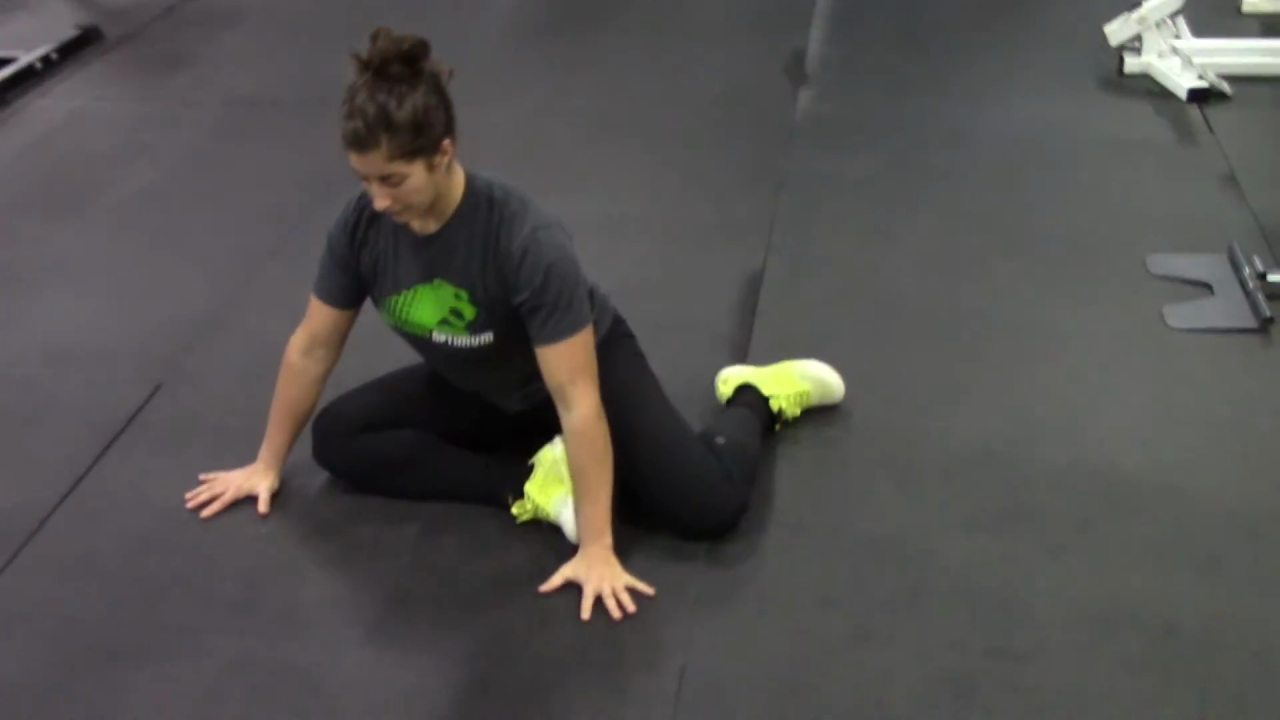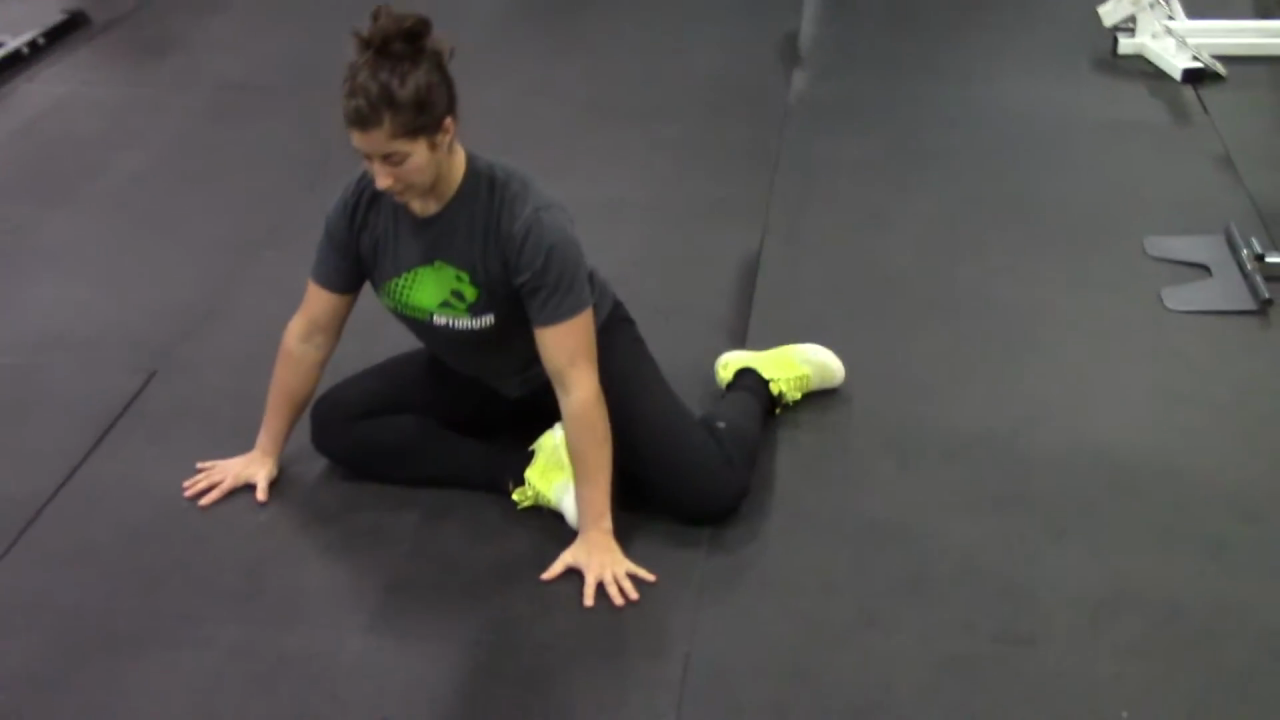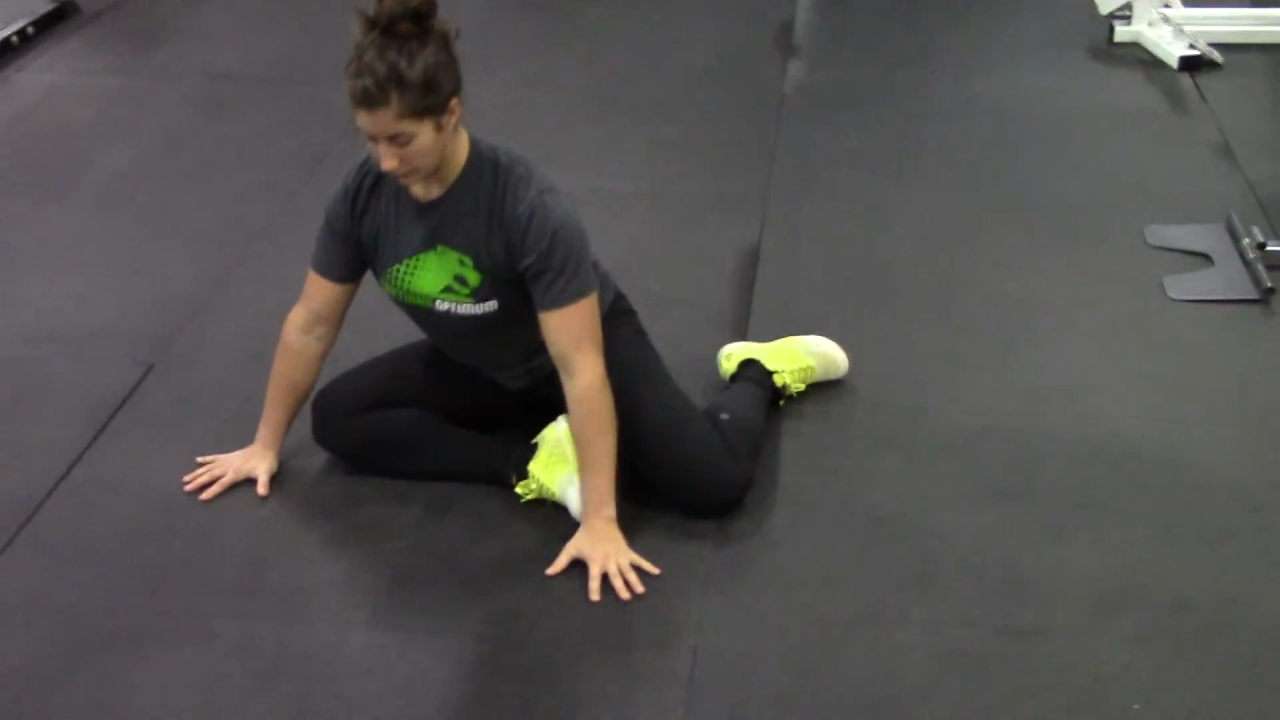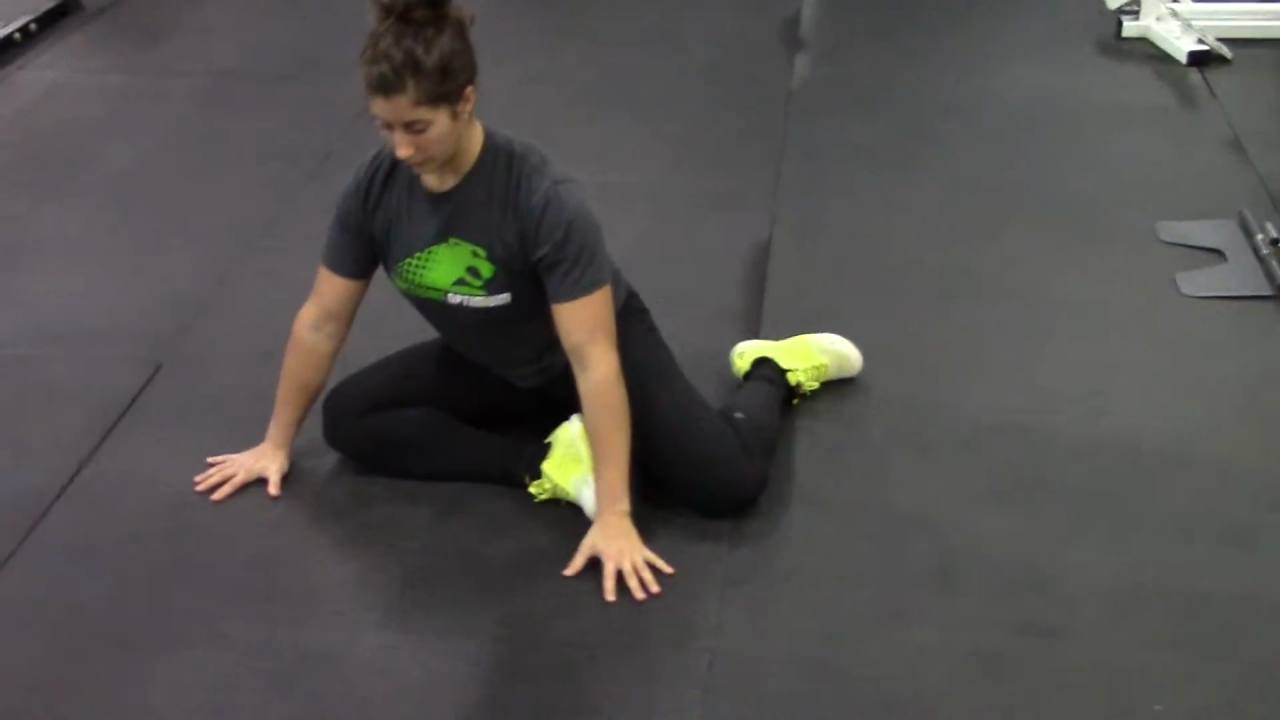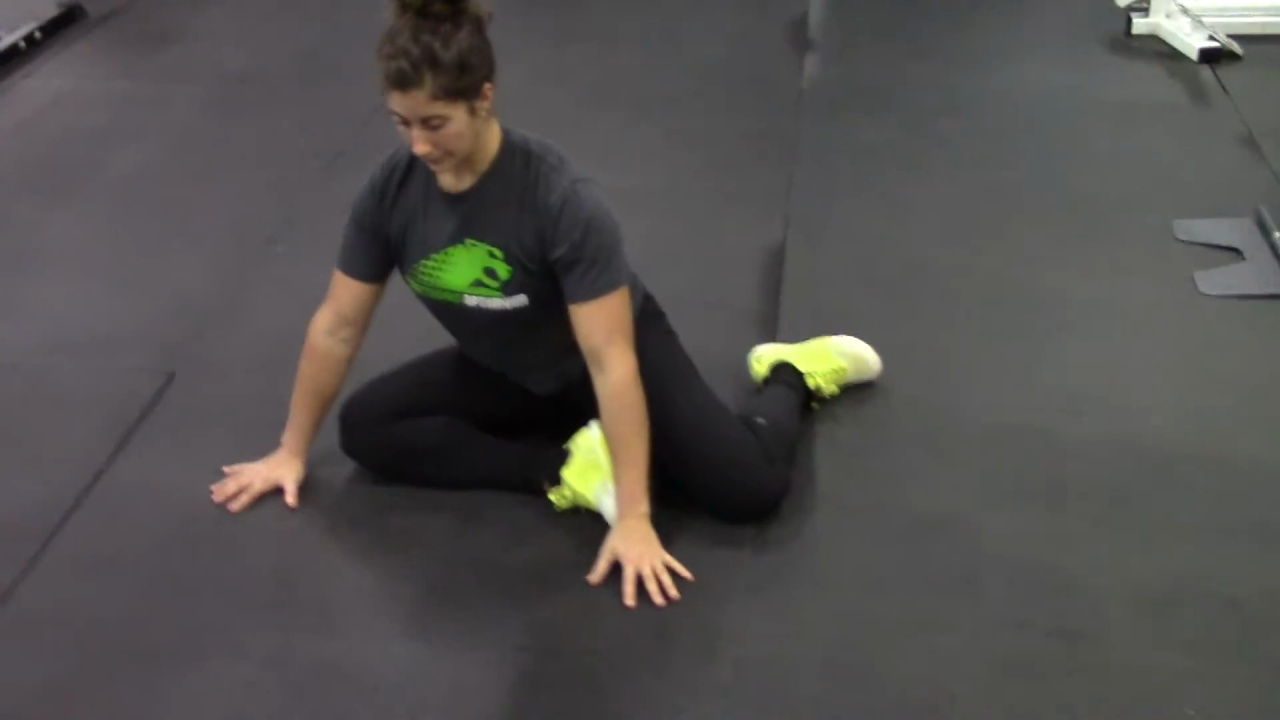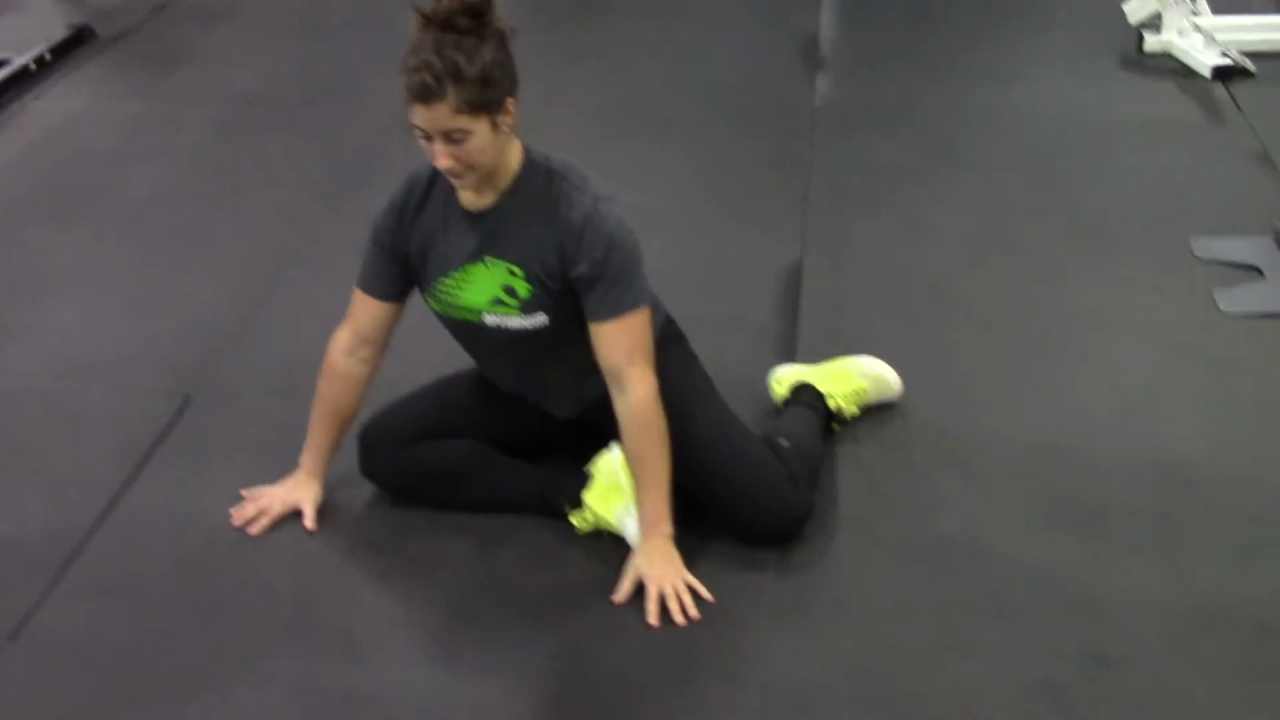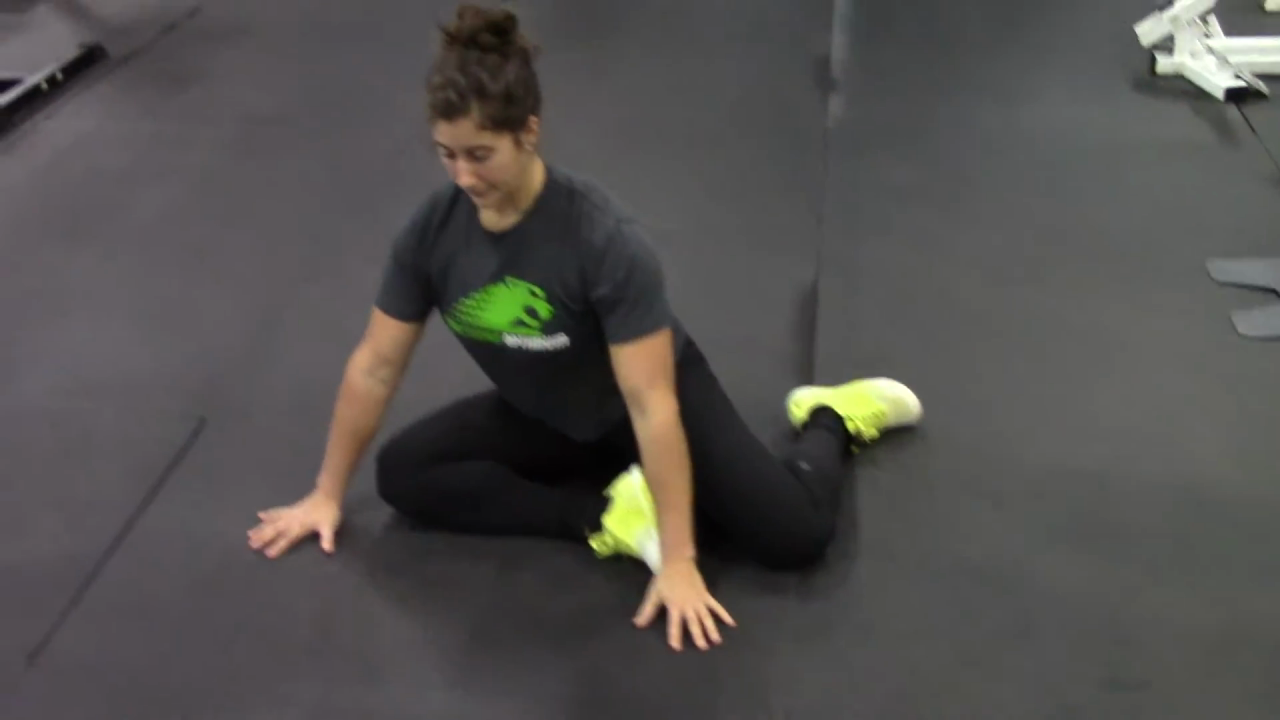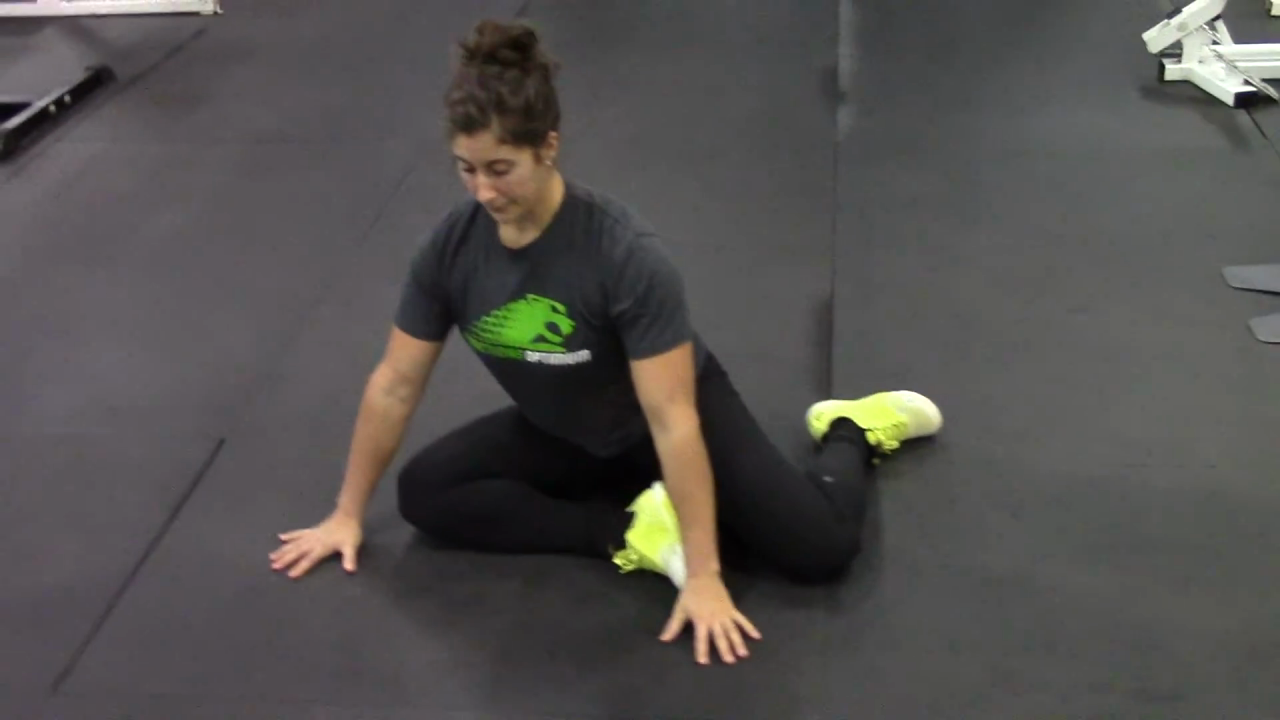
dt=0.1s
person 1, frame 1
left shoulder: (527, 241)
right shoulder: (362, 224)
left elbow: (576, 402)
right elbow: (311, 348)
left wrist: (597, 548)
right wrist: (268, 462)
left hip: (585, 365)
right hip: (474, 391)
left knee: (708, 506)
right knee: (336, 437)
left ankle: (755, 397)
right ankle: (530, 481)
person 1, frame 2
left shoulder: (528, 222)
right shoulder: (361, 207)
left elbow: (575, 386)
right elbow: (310, 334)
left wrist: (597, 533)
right wrist: (265, 450)
left hip: (585, 350)
right hip: (474, 376)
left knee: (708, 492)
right knee: (336, 425)
left ankle: (754, 382)
right ankle: (531, 467)
person 1, frame 3
left shoulder: (530, 207)
right shoulder: (363, 193)
left elbow: (580, 370)
right elbow: (311, 324)
left wrist: (600, 522)
right wrist: (266, 443)
left hip: (580, 345)
right hip: (475, 367)
left knee: (713, 483)
right knee: (336, 418)
left ankle: (759, 374)
right ankle: (532, 459)
person 1, frame 4
left shoulder: (544, 198)
right shoulder: (375, 187)
left elbow: (594, 363)
right elbow: (322, 322)
left wrist: (614, 517)
right wrist: (276, 443)
left hip: (591, 343)
right hip: (487, 366)
left knee: (727, 483)
right knee: (347, 419)
left ankle: (771, 372)
right ankle: (545, 458)
person 1, frame 5
left shoulder: (562, 199)
right shoulder: (391, 189)
left elbow: (610, 363)
right elbow: (336, 327)
left wrist: (634, 520)
right wrist: (291, 450)
left hip: (609, 350)
right hip: (502, 373)
left knee: (748, 489)
right knee: (363, 428)
left ankle: (791, 376)
right ankle: (564, 468)
person 1, frame 6
left shoulder: (583, 217)
right shoulder: (411, 208)
left elbow: (631, 383)
right elbow: (355, 346)
left wrist: (656, 540)
right wrist: (309, 473)
left hip: (635, 367)
right hip: (523, 394)
left knee: (771, 510)
right knee: (383, 451)
left ankle: (812, 396)
right ankle: (586, 490)
person 1, frame 7
left shoulder: (605, 239)
right shoulder: (432, 229)
left elbow: (651, 406)
right elbow: (374, 366)
left wrist: (679, 561)
right wrist: (327, 493)
left hip: (648, 397)
right hip: (541, 418)
left knee: (795, 535)
right knee: (401, 473)
left ankle: (831, 419)
right ankle: (606, 514)
person 1, frame 8
left shoulder: (625, 253)
right shoulder: (450, 247)
left elbow: (671, 420)
right elbow: (394, 386)
left wrist: (704, 576)
right wrist: (347, 514)
left hip: (673, 409)
right hip: (562, 434)
left knee: (819, 548)
right knee: (423, 493)
left ankle: (850, 432)
right ankle: (630, 528)
